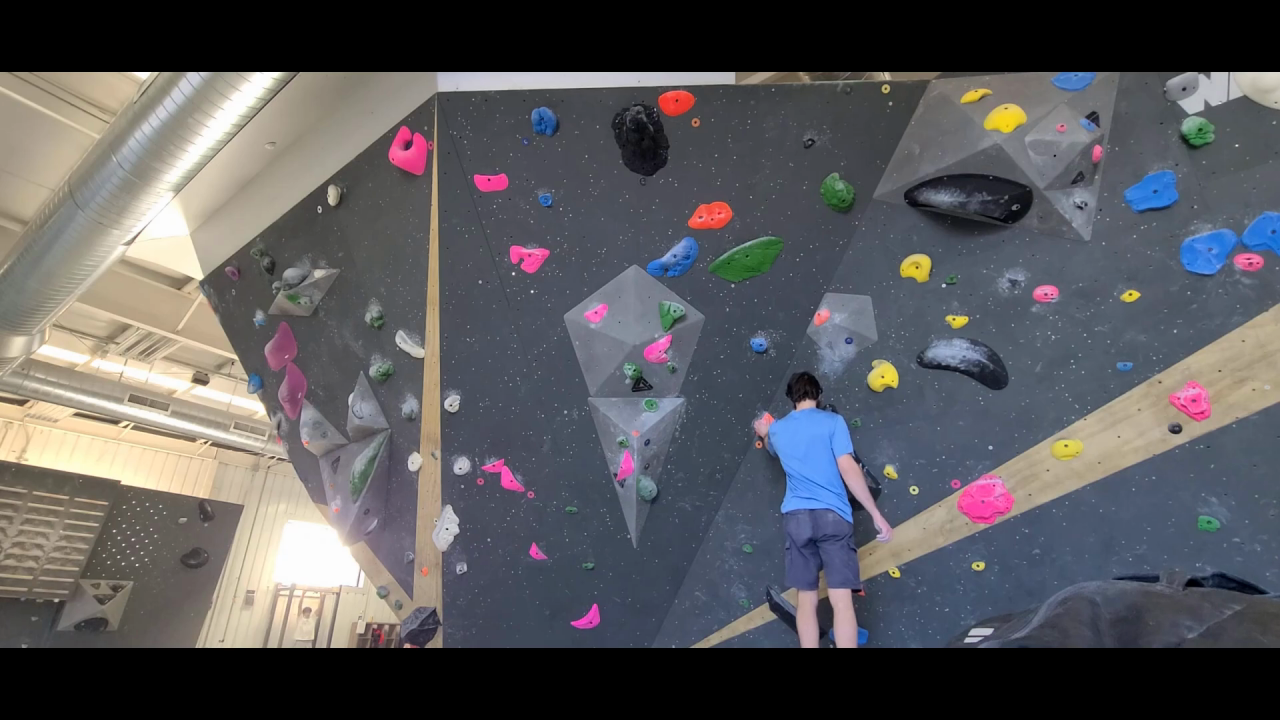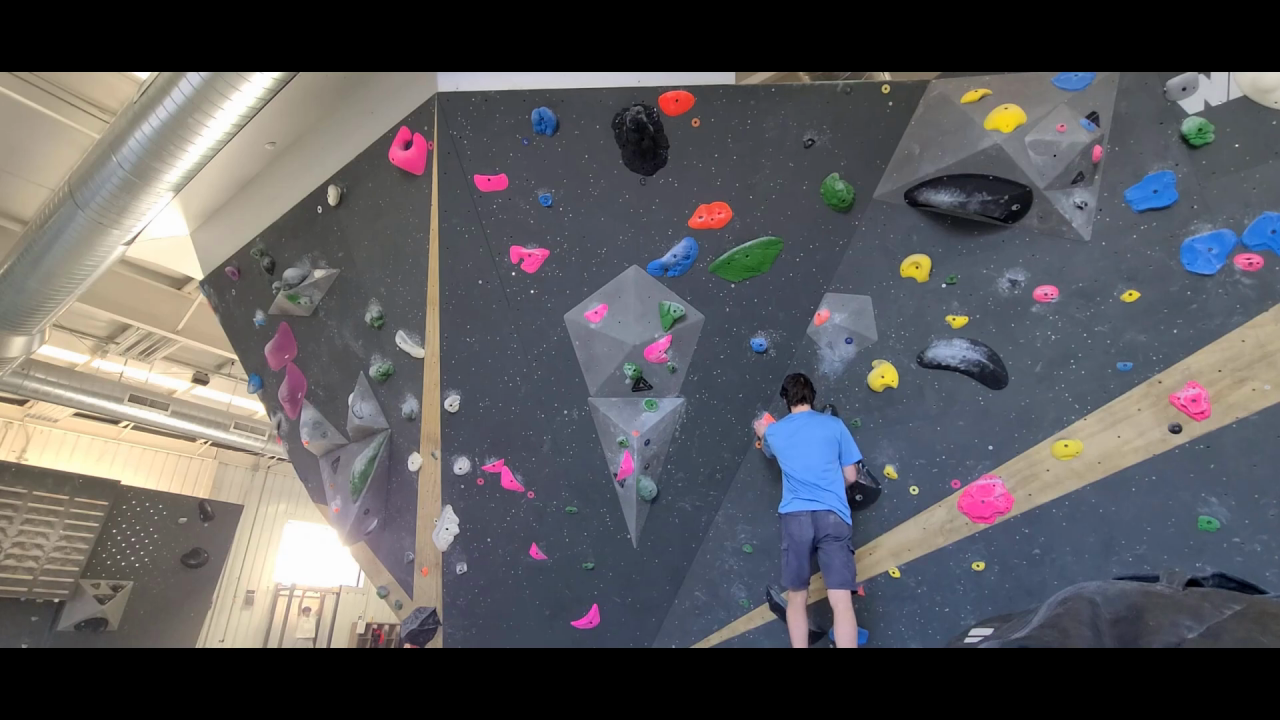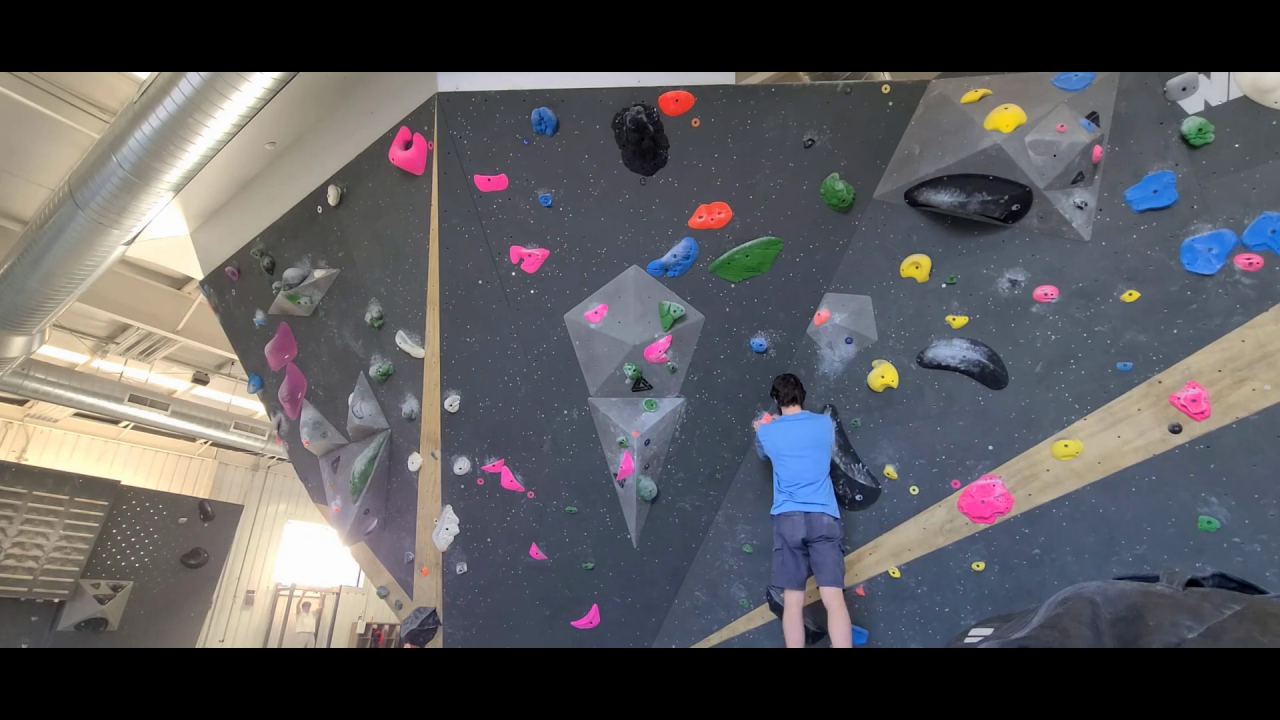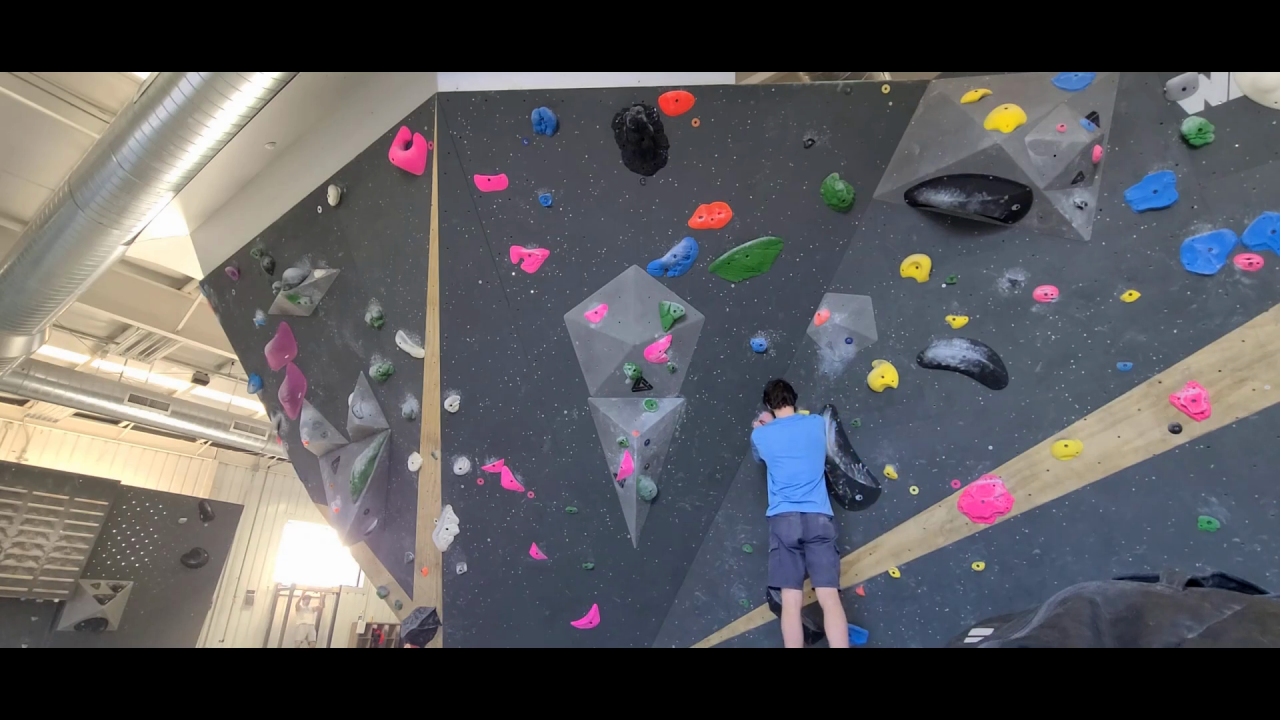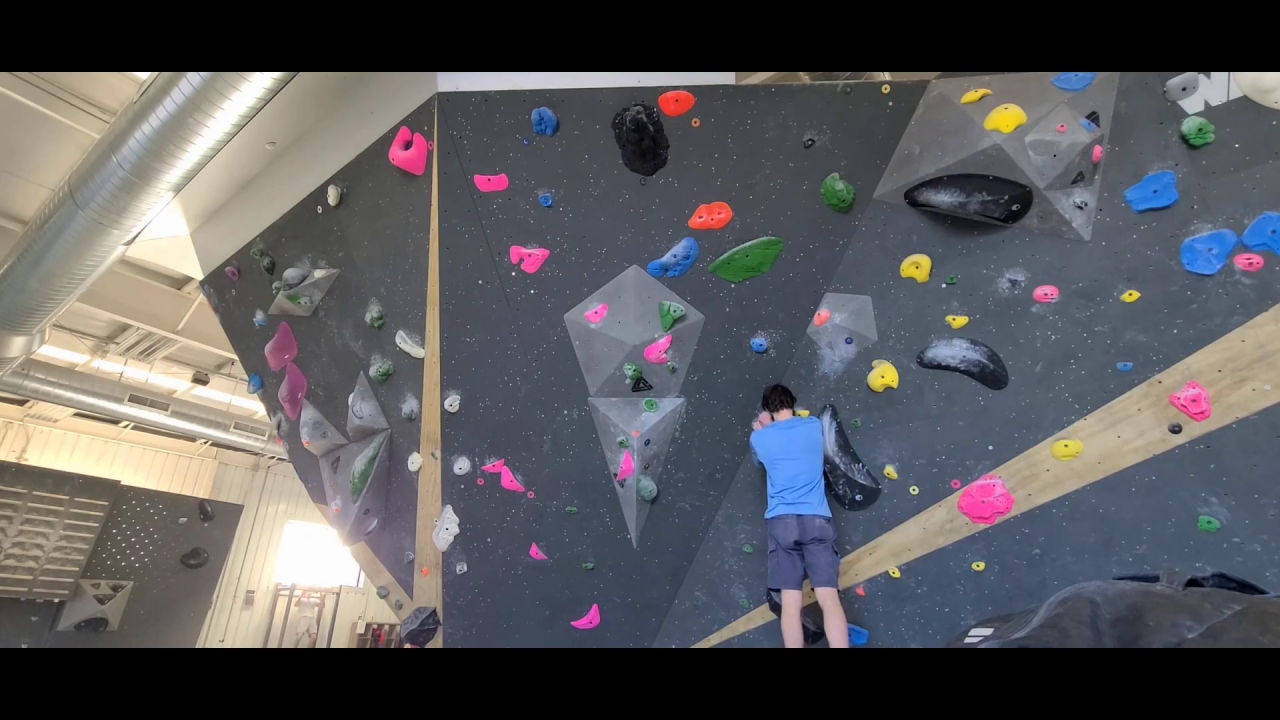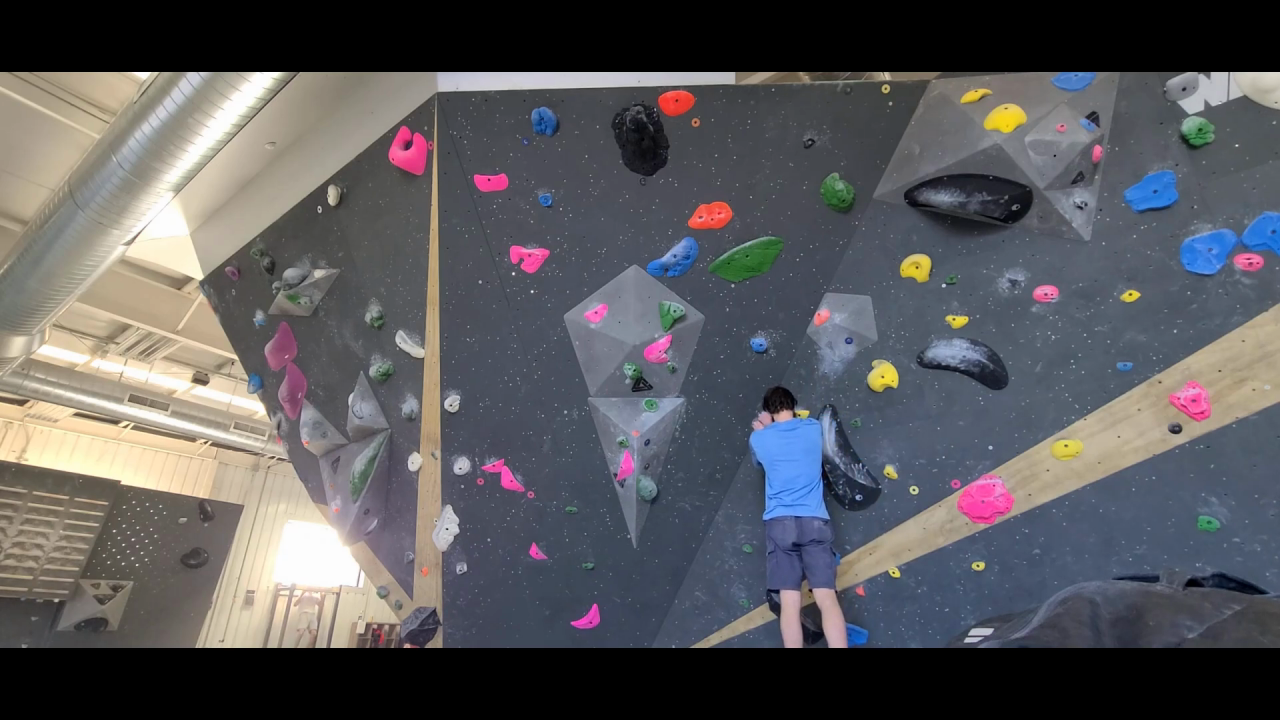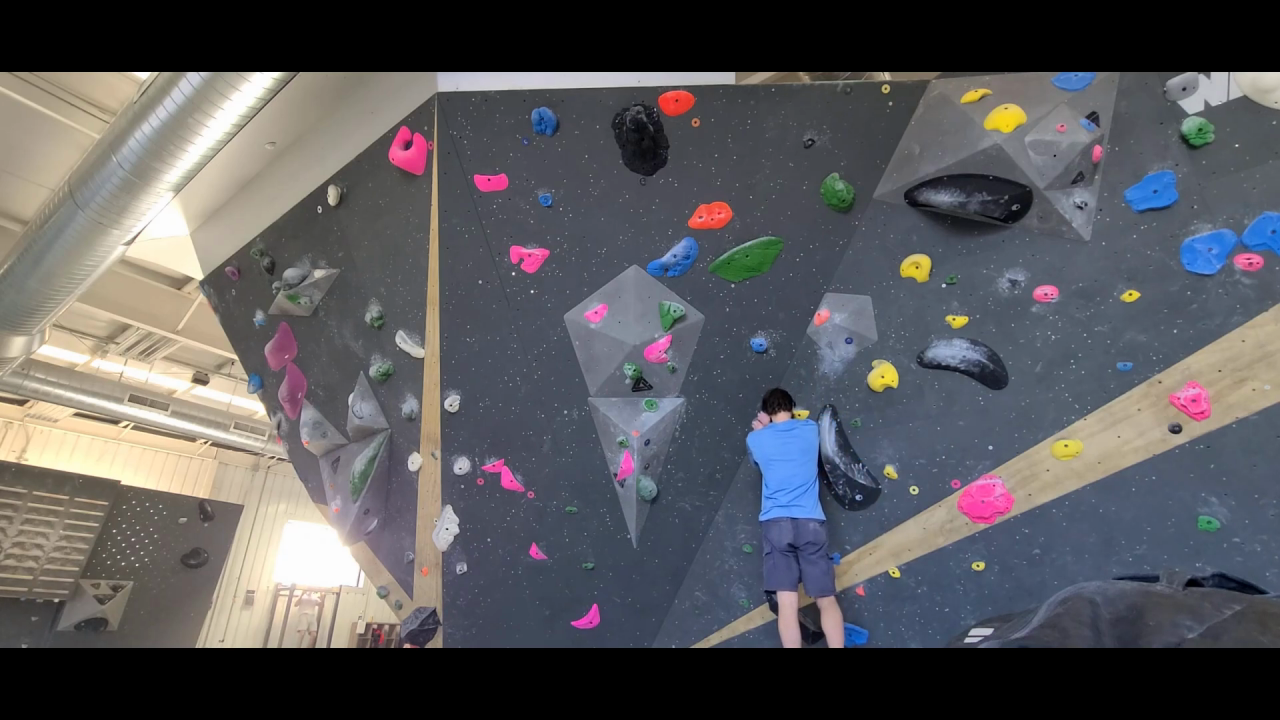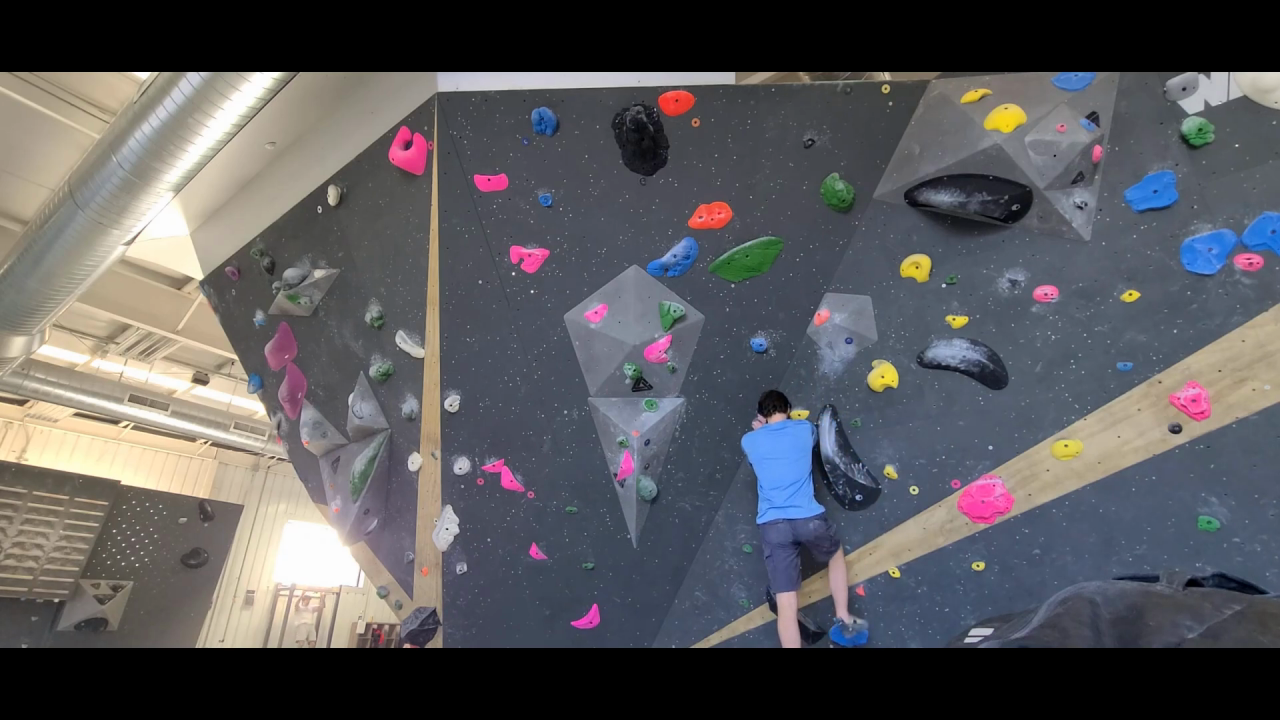
dt=0.3s
person 1, frame 1
left shoulder: (777, 429)
right shoulder: (832, 421)
right elbow: (847, 469)
right wrist: (876, 515)
left hip: (796, 517)
right hip: (832, 516)
left knee: (806, 600)
right knee: (841, 600)
person 1, frame 2
left shoulder: (774, 431)
right shoulder: (835, 425)
right elbow: (851, 476)
left hip: (795, 518)
right hip: (833, 517)
left knee: (796, 599)
right knee: (841, 601)
person 1, frame 3
left shoulder: (766, 432)
right shoulder: (824, 424)
left hip: (788, 519)
right hip: (824, 518)
left knee: (793, 601)
right knee: (833, 598)
person 1, frame 4
left shoulder: (760, 435)
right shoulder: (816, 423)
left hip: (784, 520)
right hip: (819, 518)
left knee: (791, 601)
right knee: (829, 598)
person 1, frame 5
left shoulder: (759, 438)
right shoulder: (814, 426)
left hip: (781, 522)
right hip: (816, 520)
left knee: (790, 601)
right knee: (829, 598)
person 1, frame 6
left shoulder: (758, 438)
right shoulder: (813, 428)
left hip: (780, 523)
right hip: (815, 521)
left knee: (789, 602)
right knee: (827, 599)
person 1, frame 7
left shoulder: (755, 439)
right shoulder: (811, 429)
left hip: (775, 525)
right hip: (811, 523)
left knee: (787, 603)
right knee: (826, 601)
right ankle: (838, 647)
person 1, frame 8
left shoulder: (749, 440)
right shoulder: (805, 429)
left hip: (773, 525)
right hip: (810, 520)
left knee: (786, 603)
right knee: (835, 554)
right ankle: (844, 619)
